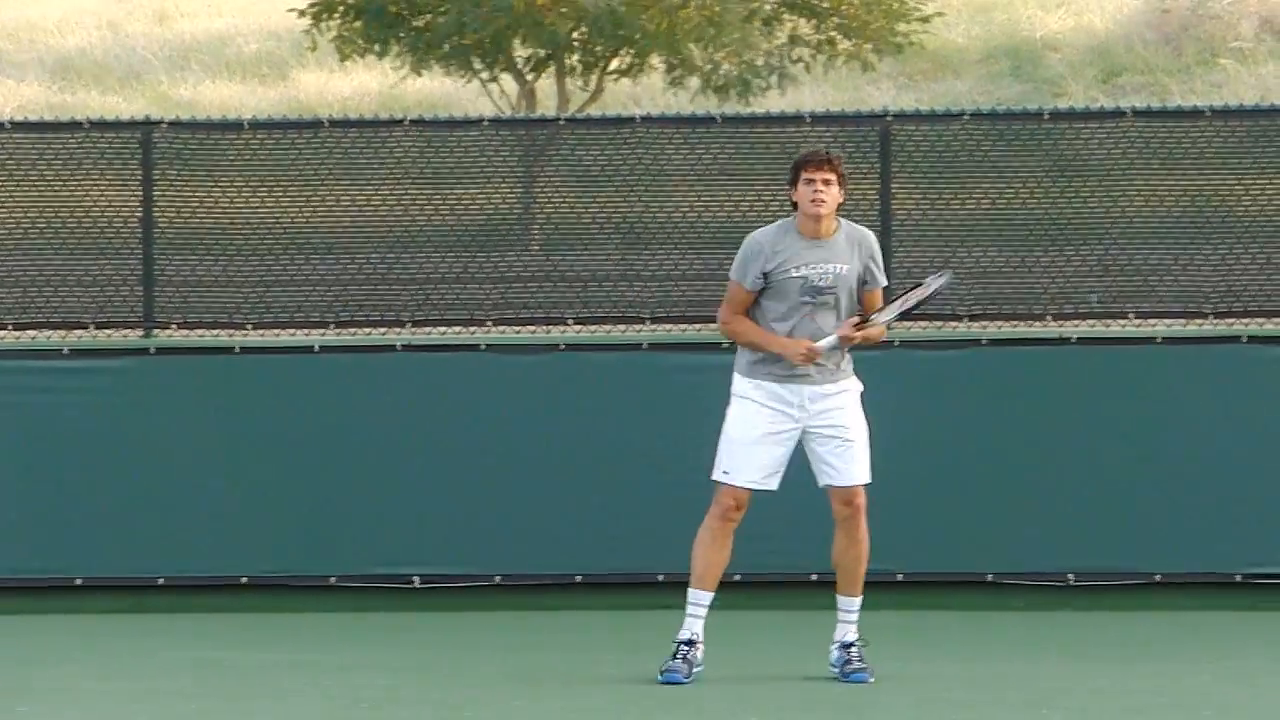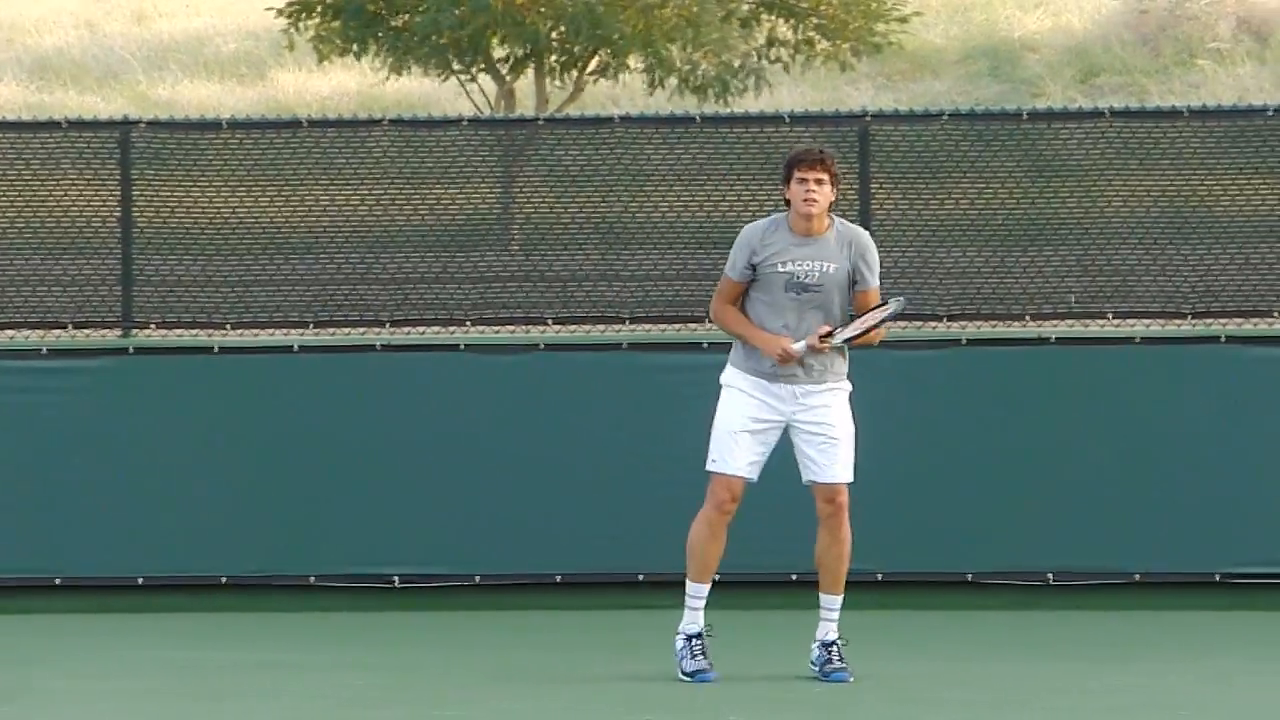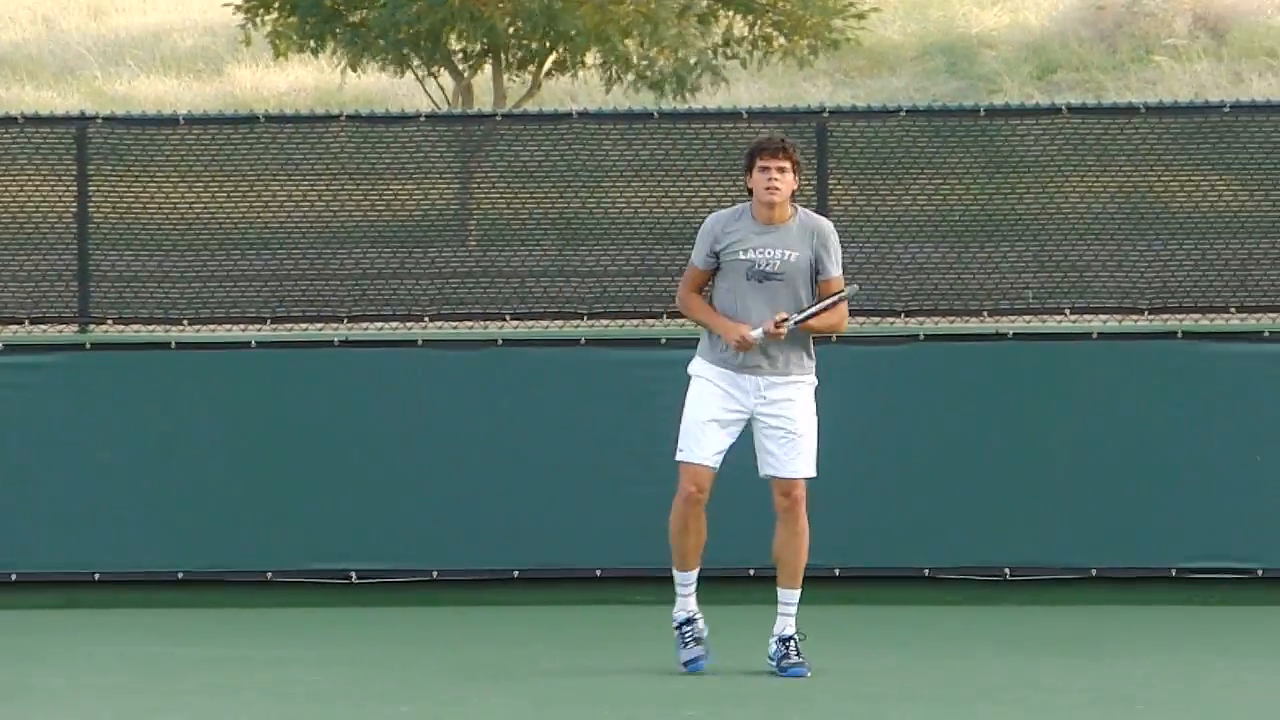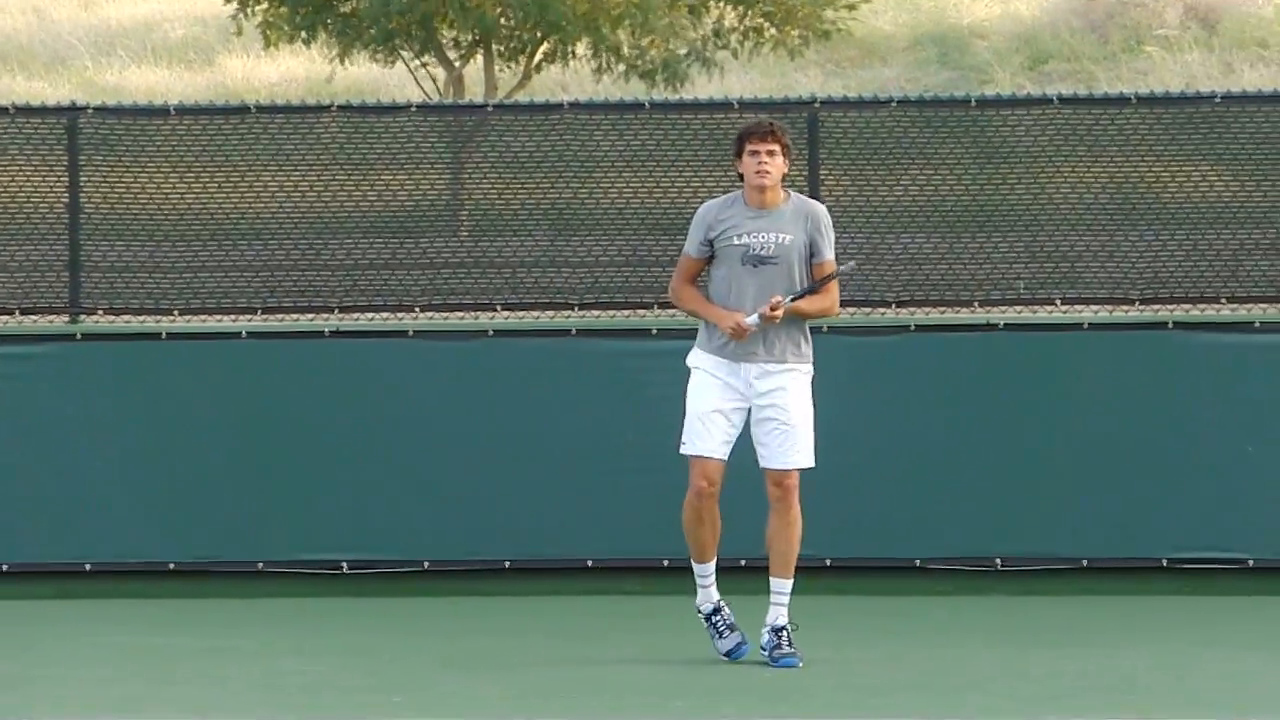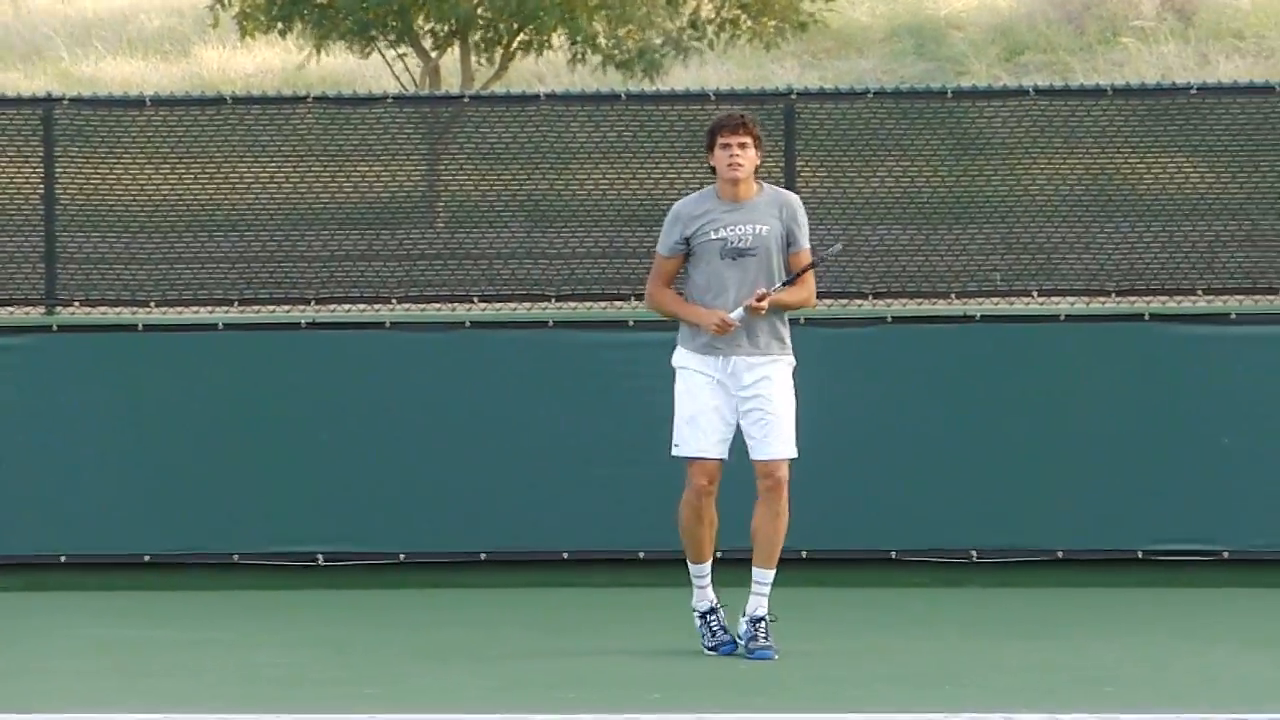
dt=0.1s
person 1, frame 1
left shoulder: (863, 243)
right shoulder: (762, 245)
left elbow: (876, 325)
right elbow: (729, 317)
left wrist: (856, 334)
right wrist: (779, 345)
left hip: (832, 392)
right hip: (762, 390)
left knee: (851, 507)
right knee: (726, 508)
left ankle: (846, 640)
right ankle: (690, 640)
person 1, frame 2
left shoulder: (856, 243)
right shoulder: (756, 237)
left elbow: (870, 325)
right elbow: (721, 307)
left wrist: (832, 338)
right wrist: (767, 341)
left hip: (823, 390)
right hip: (754, 384)
left knee: (834, 505)
right knee: (721, 500)
left ankle: (828, 639)
right ankle: (692, 628)
person 1, frame 3
left shoulder: (819, 232)
right shoulder: (719, 226)
left elbow: (838, 317)
right elbow: (687, 294)
left wrist: (794, 325)
right wrist: (724, 327)
left hip: (788, 382)
right hip: (719, 376)
left knee: (790, 500)
right knee: (693, 491)
left ankle: (785, 635)
right ankle: (686, 612)
person 1, frame 4
left shoulder: (812, 216)
right shoulder: (713, 215)
left elbow: (830, 301)
right elbow: (679, 287)
left wrist: (789, 308)
right wrist: (718, 316)
left hip: (784, 371)
right hip: (717, 367)
left knee: (784, 491)
right knee: (703, 485)
left ankle: (777, 625)
right ankle: (708, 601)
person 1, frame 5
left shoulder: (786, 206)
right shoulder: (686, 212)
left elbow: (806, 291)
right elbow: (656, 290)
left wrist: (774, 300)
right wrist: (698, 314)
left hip: (768, 363)
right hip: (704, 362)
left knee: (774, 480)
right knee: (701, 484)
left ankle: (756, 616)
right ankle: (704, 602)
